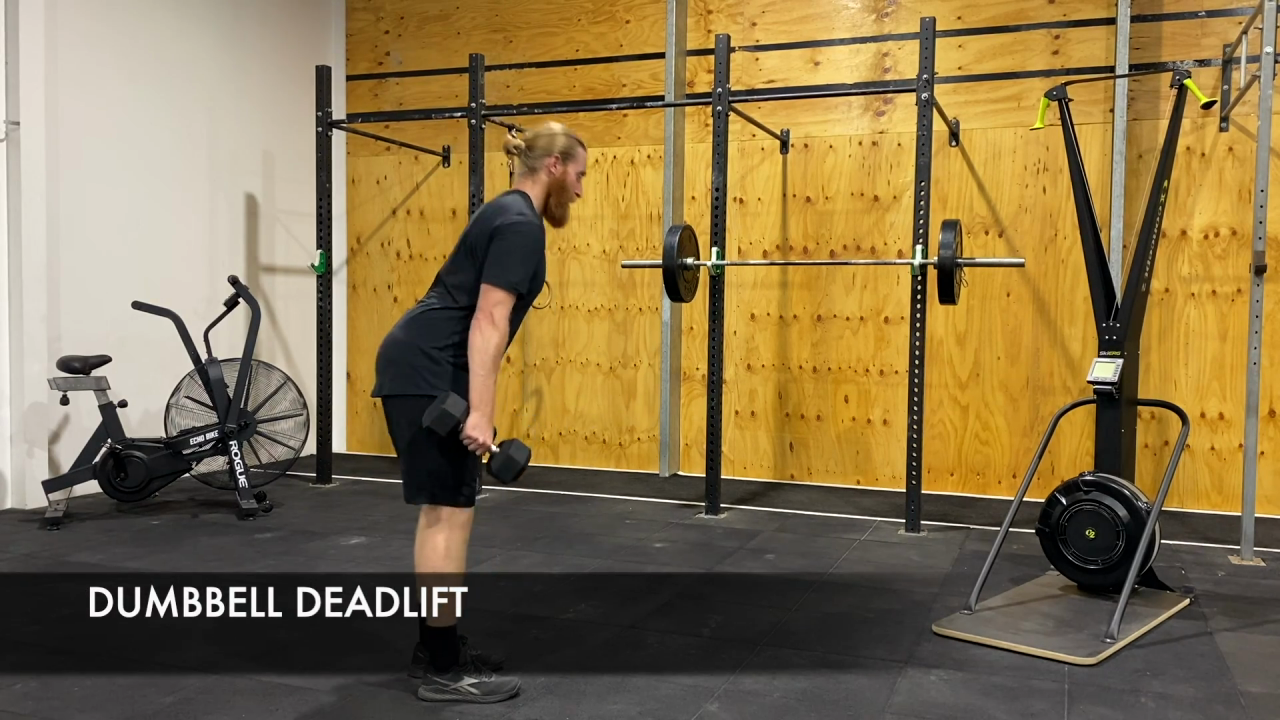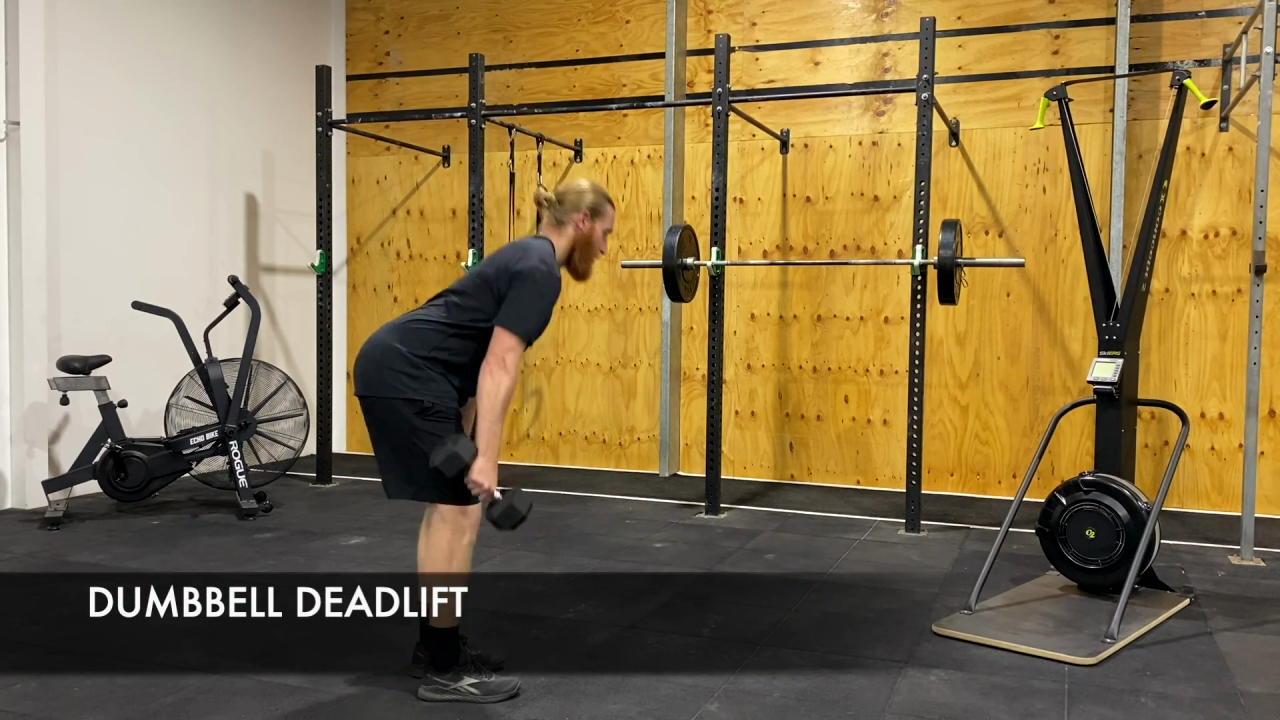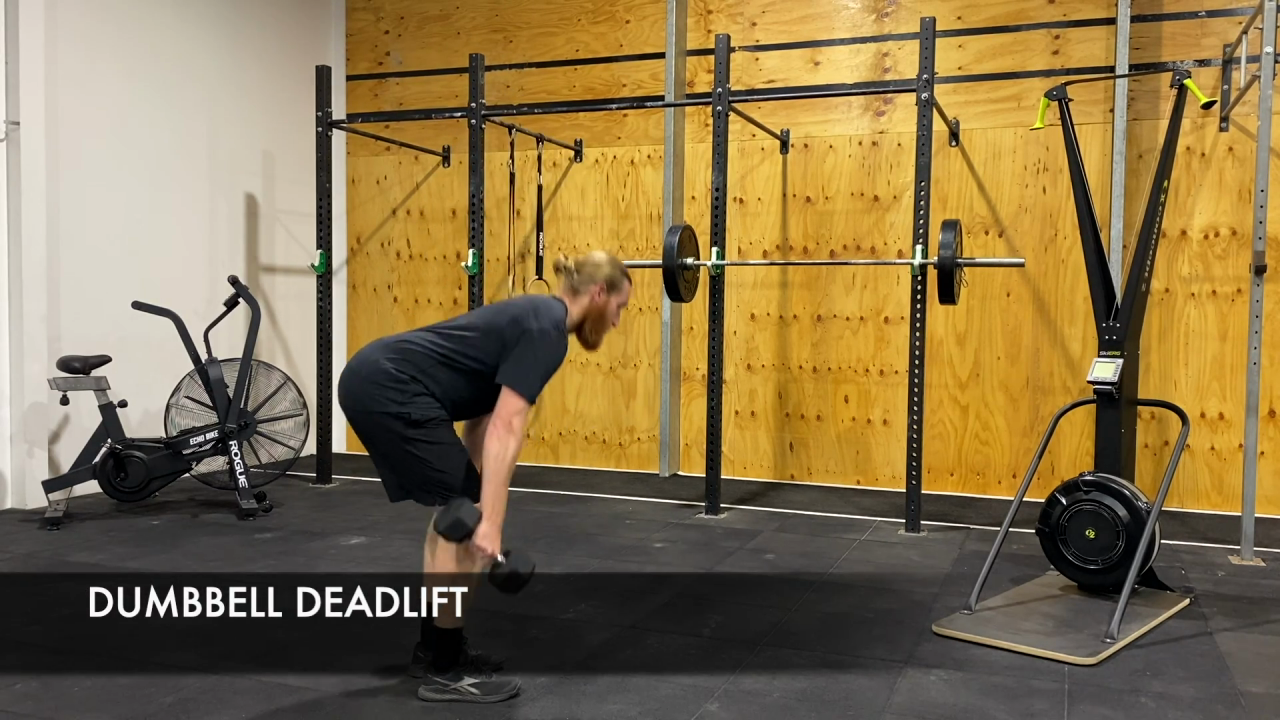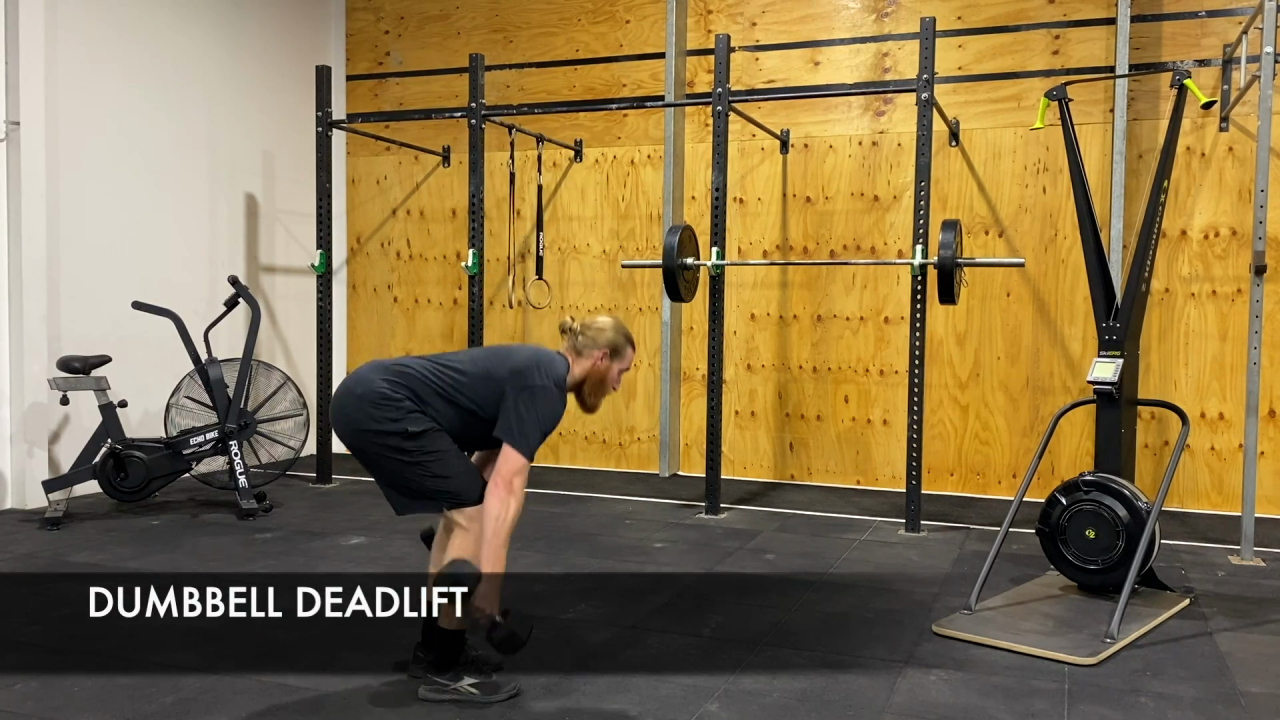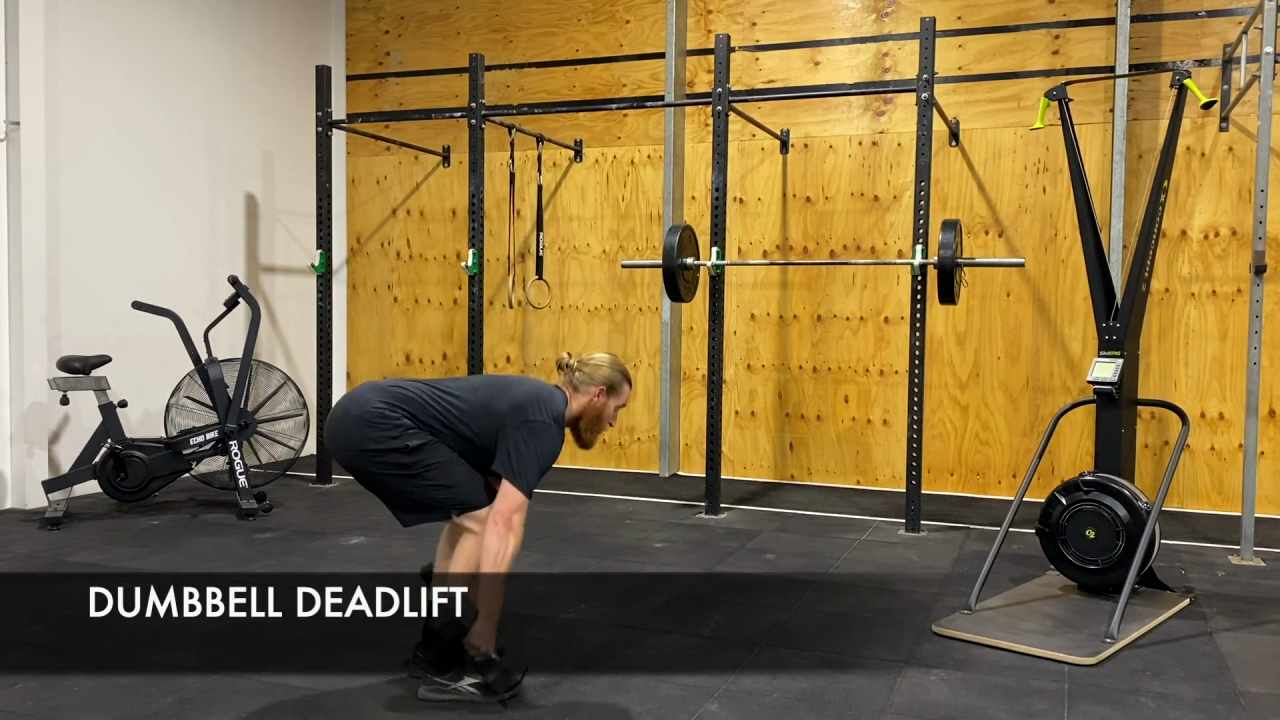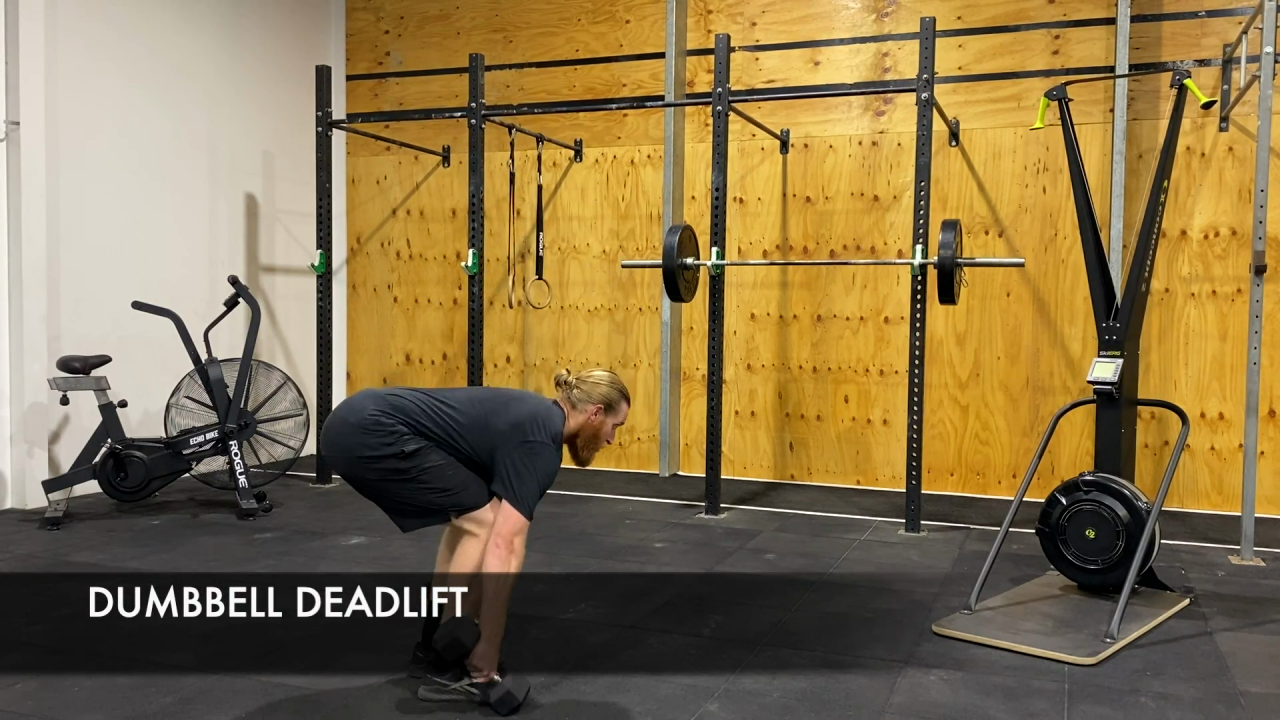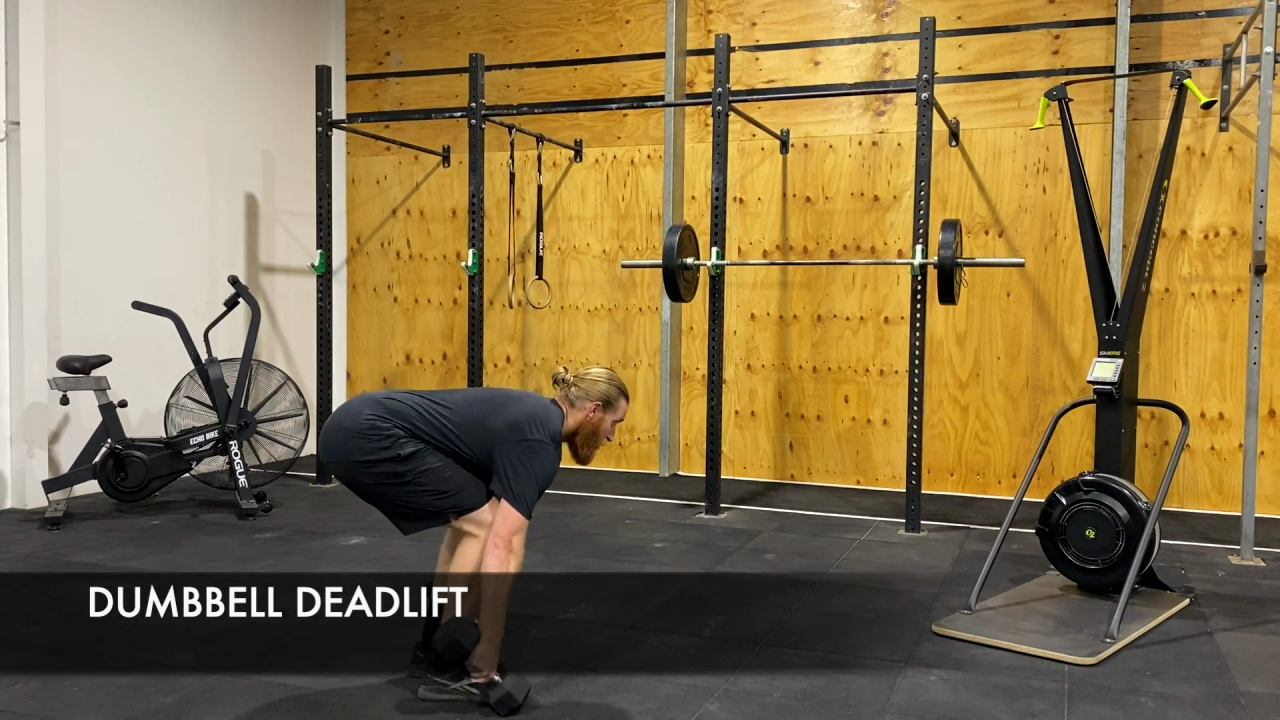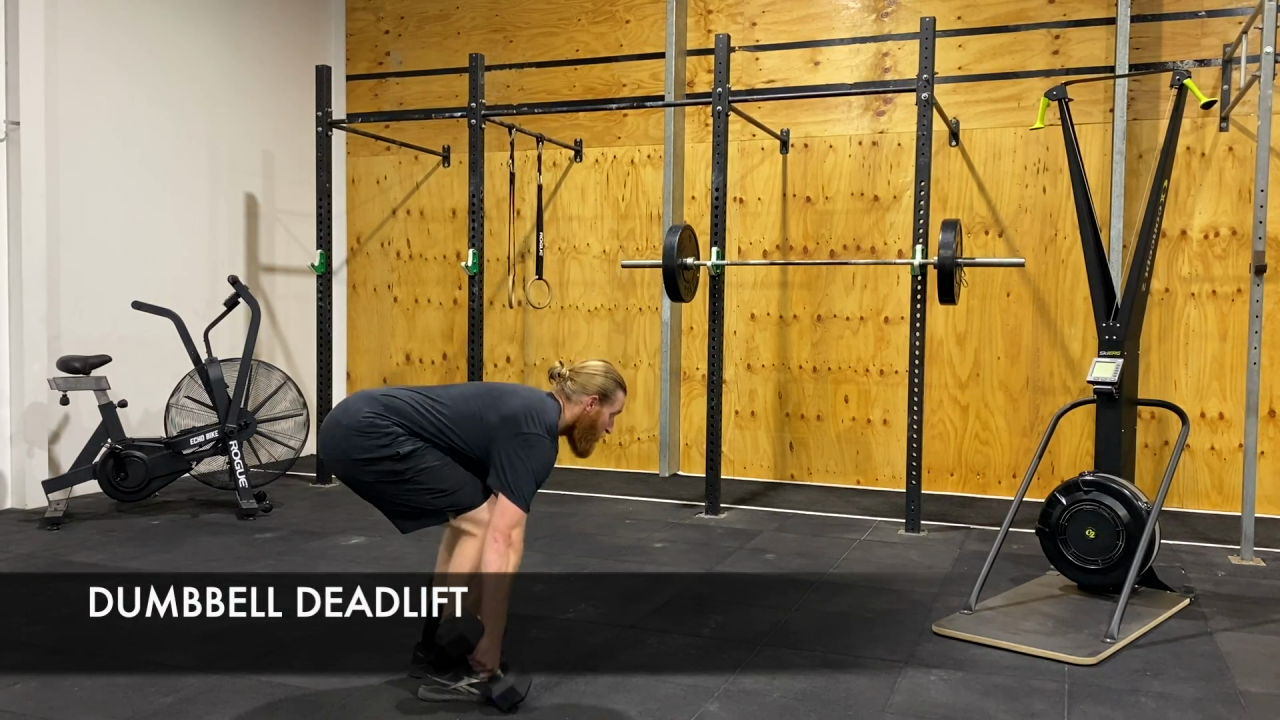
dt=0.2s
person 1, frame 1
left shoulder: (507, 214)
right shoulder: (522, 225)
right elbow: (489, 322)
left wrist: (470, 405)
right wrist: (480, 414)
left hip: (415, 364)
right hip: (425, 372)
left knee: (441, 508)
right knee: (450, 511)
left ankle: (437, 646)
right ankle: (443, 667)
person 1, frame 2
left shoulder: (528, 260)
right shoulder: (539, 272)
left elbow: (481, 359)
right elbow: (499, 368)
left wrist: (463, 440)
right wrist: (485, 459)
left hip: (389, 367)
right hip: (403, 377)
left knee: (446, 503)
right knee: (457, 509)
left ankle: (436, 645)
right ankle: (443, 667)
person 1, frame 3
left shoulder: (536, 317)
right shoulder: (545, 334)
left elbow: (486, 412)
right elbow: (505, 429)
left wrist: (465, 478)
right wrist: (489, 525)
left hip: (370, 380)
right hip: (385, 390)
left knee: (454, 505)
left ankle: (436, 646)
right ankle: (444, 668)
person 1, frame 4
left shoulder: (537, 370)
right shoulder: (544, 389)
left elbow: (489, 457)
right elbow: (506, 486)
right wrist: (488, 584)
left hip: (363, 398)
right hip: (377, 407)
left knee: (465, 507)
right knee: (471, 516)
left ankle: (436, 645)
right ankle: (444, 668)
person 1, frame 5
left shoulder: (537, 401)
right shoulder: (543, 425)
left elbow: (488, 492)
right elbow: (505, 523)
right wrist: (486, 623)
left hip: (358, 418)
right hip: (373, 427)
left knee: (469, 511)
right knee: (480, 518)
left ankle: (436, 644)
right ankle: (445, 667)
person 1, frame 6
left shoulder: (536, 416)
right shoulder: (539, 443)
right elbow: (505, 545)
right wrist: (488, 648)
left hip: (355, 424)
right hip: (369, 434)
left knee: (471, 515)
right knee: (483, 523)
left ankle: (435, 646)
right ankle: (447, 666)
person 1, frame 7
left shoulder: (534, 416)
right shoulder: (538, 443)
right elbow: (504, 545)
right wrist: (488, 648)
left hip: (355, 428)
right hip: (366, 438)
left knee: (471, 516)
right knee: (483, 523)
left ankle: (435, 645)
right ankle: (446, 666)
person 1, frame 8
left shoulder: (530, 410)
right shoulder: (534, 435)
right elbow: (503, 539)
right wrist: (491, 641)
left hip: (354, 427)
right hip: (365, 436)
left knee: (471, 515)
right knee: (480, 521)
left ankle: (435, 646)
right ankle: (445, 667)
